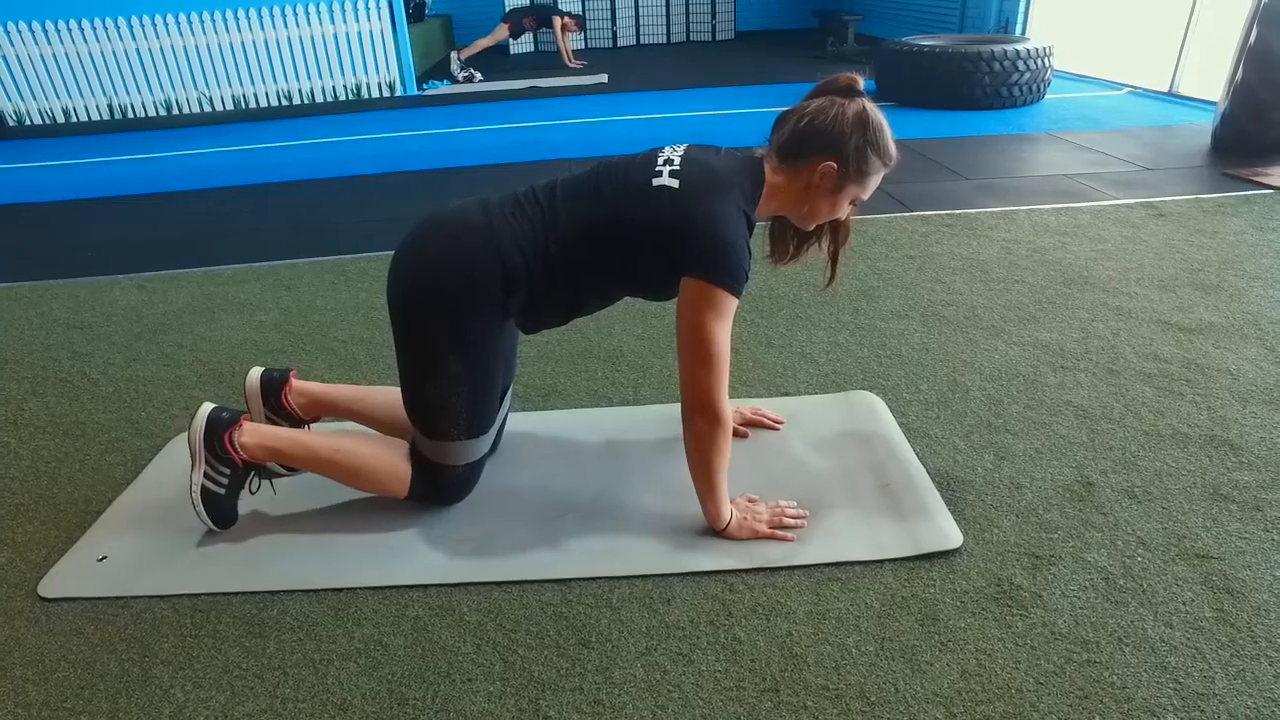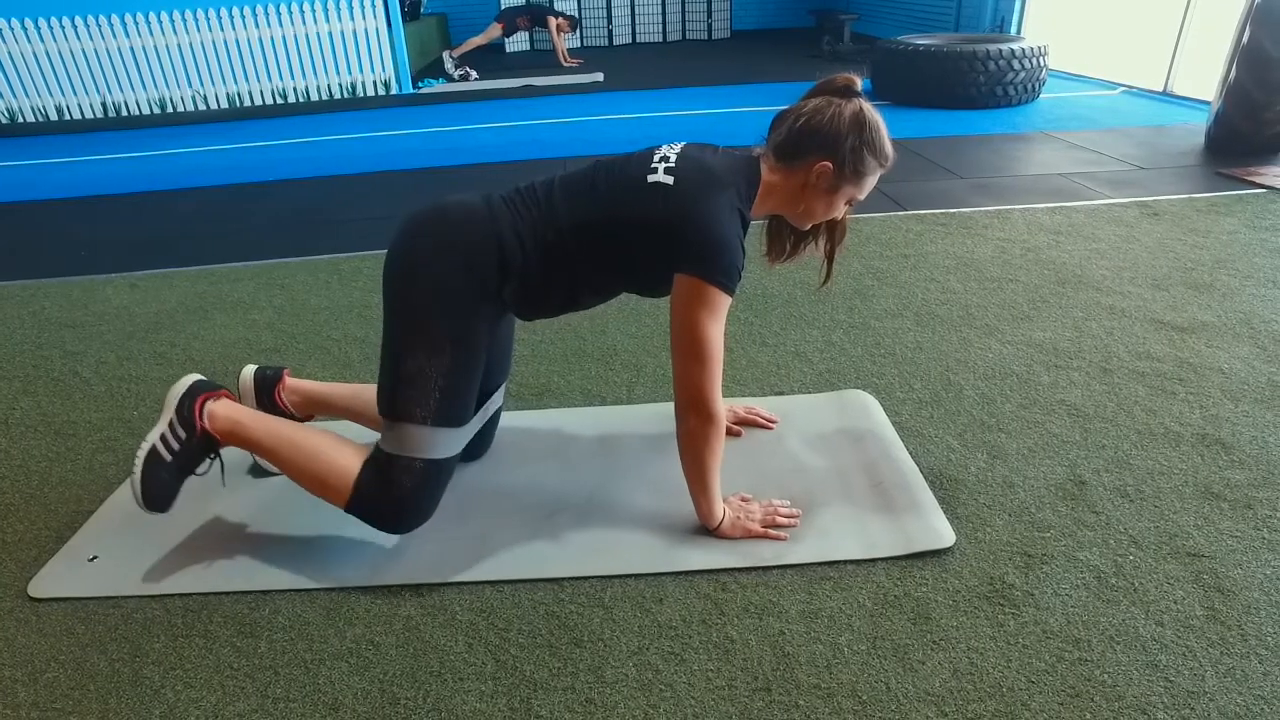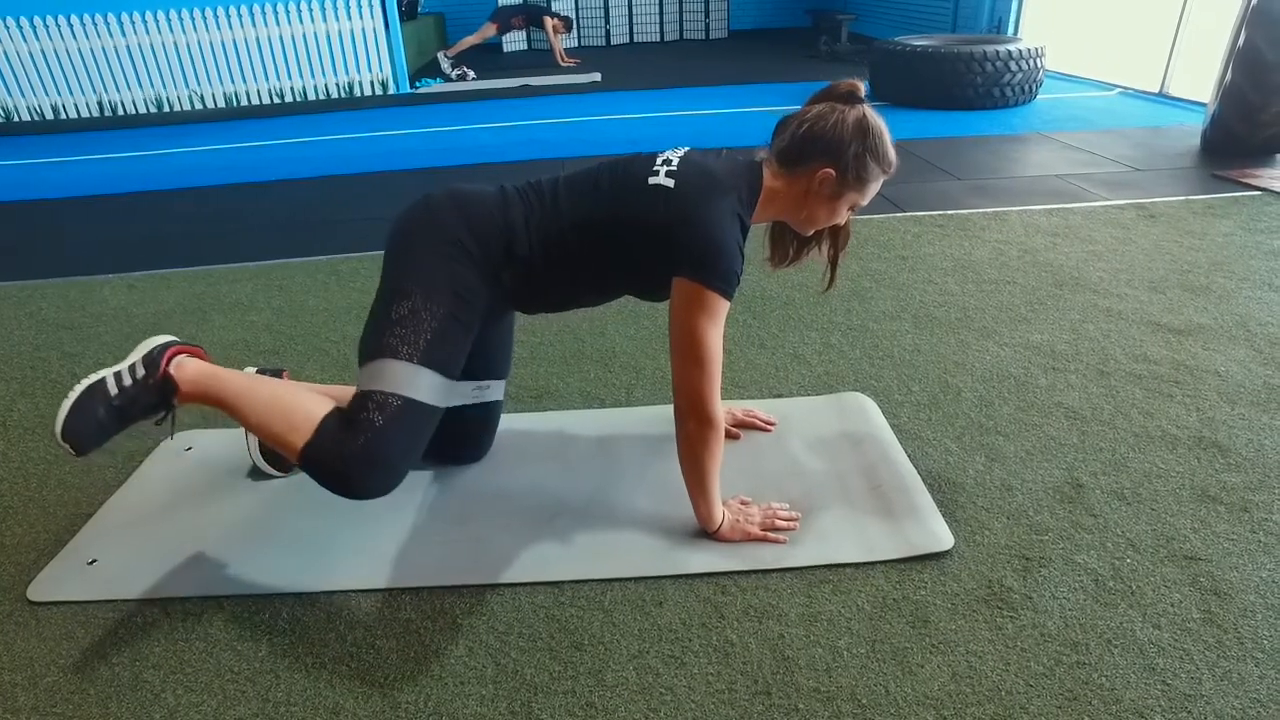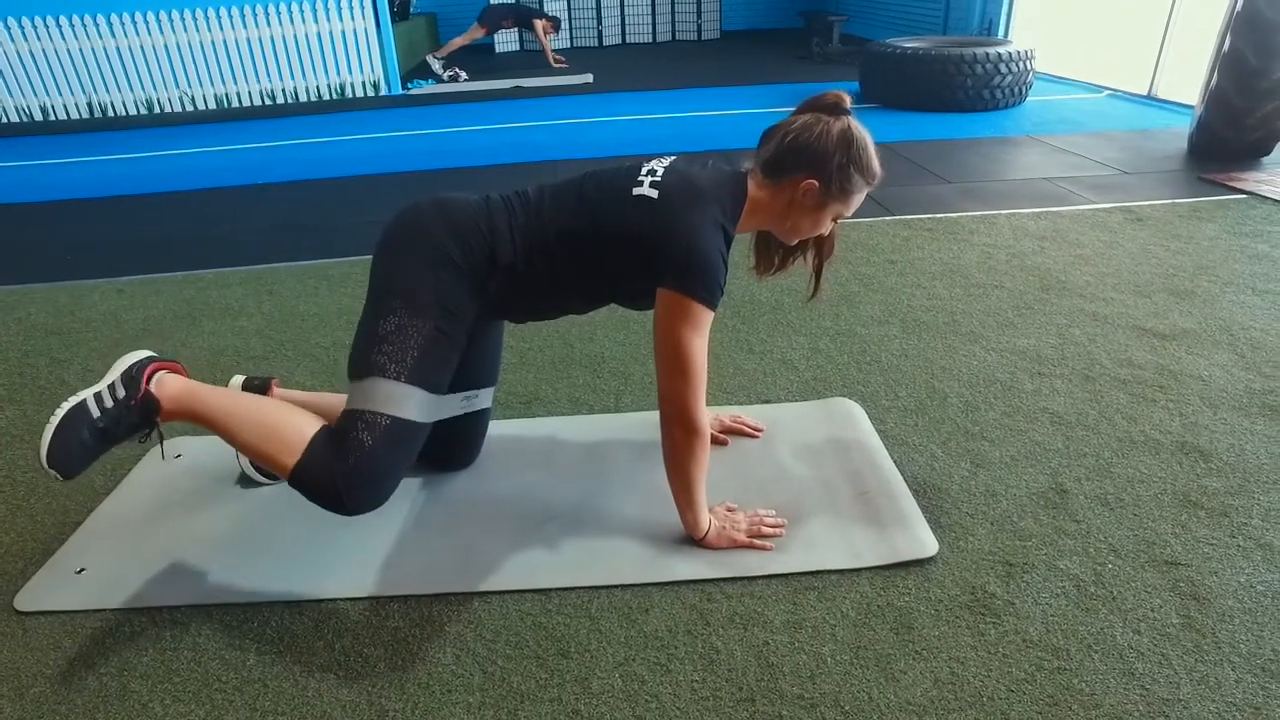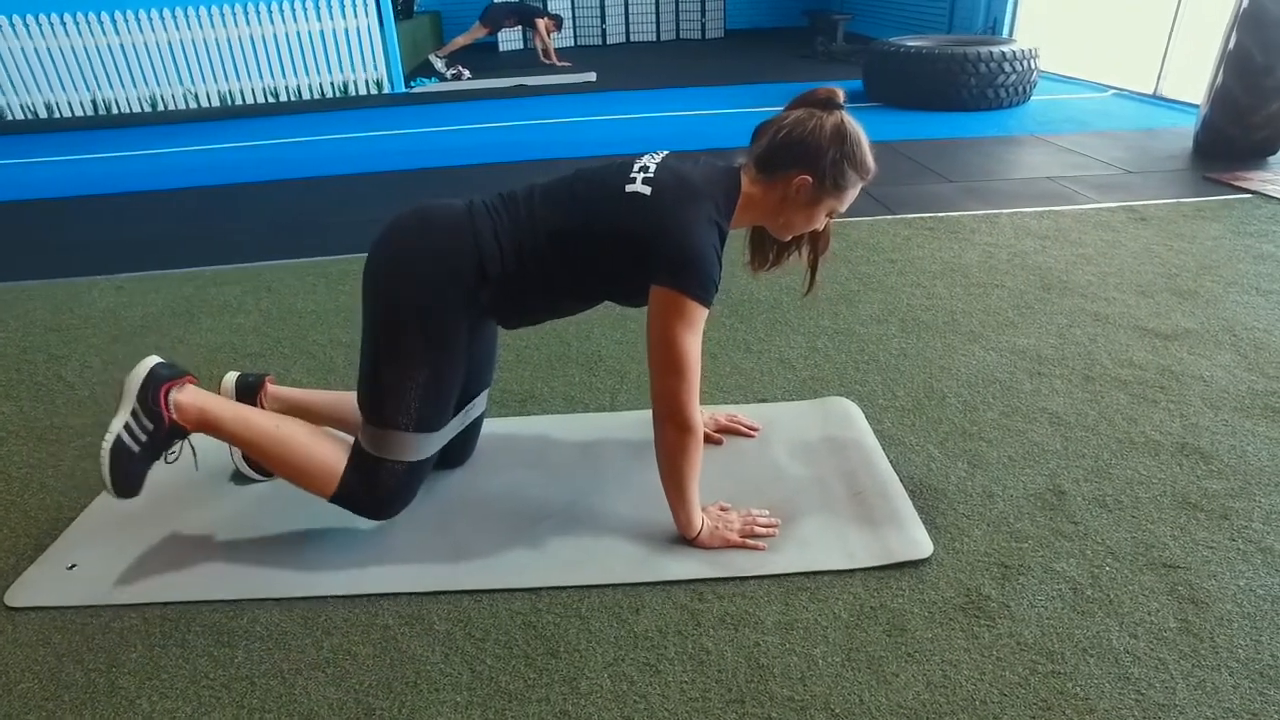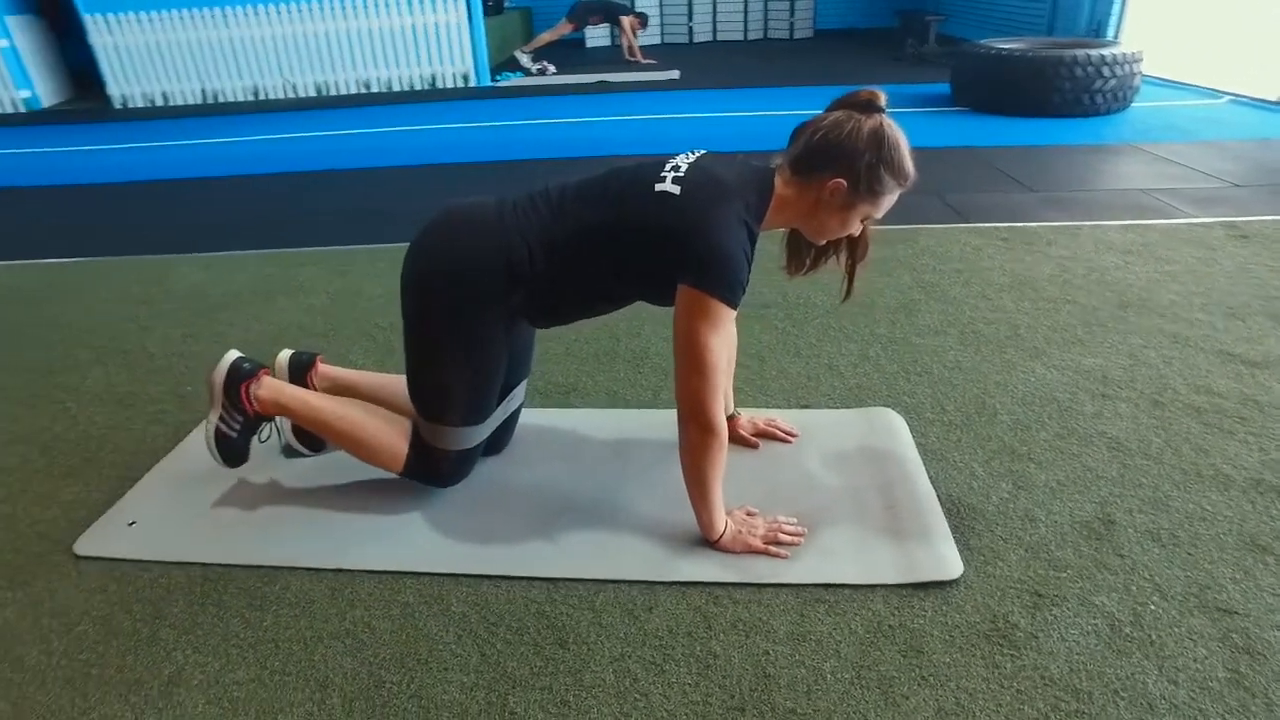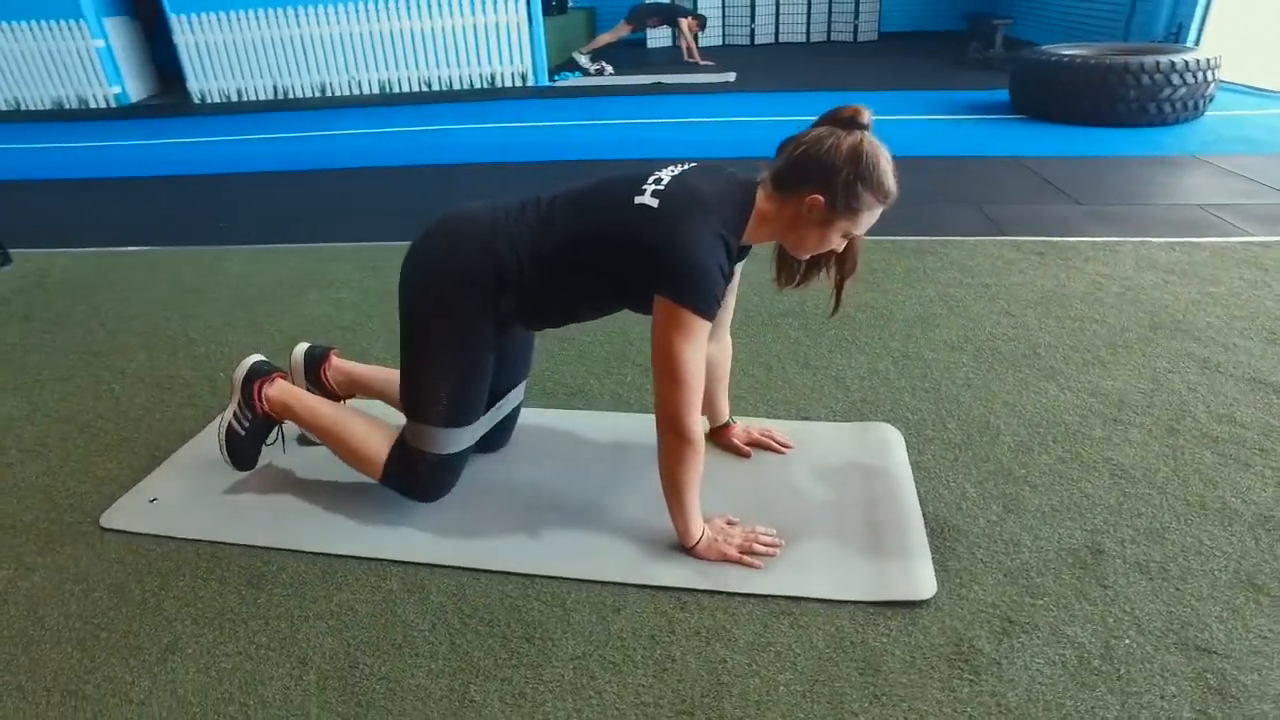
dt=0.4s
person 1, frame 1
left shoulder: (729, 172)
right shoulder: (719, 226)
right elbow: (702, 403)
left wrist: (718, 411)
right wrist: (721, 515)
left hip: (463, 253)
right hip: (457, 282)
left knee: (471, 432)
right knee: (447, 476)
left ankle: (290, 396)
right ankle: (244, 440)
person 1, frame 2
left shoulder: (726, 171)
right shoulder: (715, 224)
right elbow: (696, 402)
left wrist: (711, 410)
right wrist: (715, 513)
left hip: (465, 251)
right hip: (456, 272)
left knee: (470, 437)
right knee: (400, 498)
left ankle: (284, 394)
right ankle: (213, 416)
person 1, frame 3
left shoulder: (730, 176)
right shoulder: (714, 228)
right elbow: (695, 404)
left wrist: (709, 413)
right wrist: (714, 515)
left hip: (474, 244)
right hip: (456, 252)
left knee: (465, 441)
right knee: (364, 460)
left ankle: (279, 391)
right ankle: (179, 374)
person 1, frame 4
left shoulder: (715, 187)
right shoulder: (699, 238)
right elbow: (679, 412)
left wrist: (697, 419)
right wrist: (699, 522)
left hip: (463, 257)
right hip: (441, 263)
left knee: (453, 449)
right knee: (355, 477)
left ankle: (269, 398)
right ankle: (158, 390)
person 1, frame 5
left shoulder: (706, 183)
right shoulder: (692, 234)
right elbow: (672, 412)
left wrist: (693, 420)
right wrist: (693, 523)
left hip: (452, 257)
right hip: (431, 277)
left knee: (451, 446)
right knee: (379, 487)
left ankle: (259, 397)
right ankle: (179, 402)
person 1, frame 6
left shoulder: (744, 183)
right shoulder: (719, 233)
left elbow: (716, 325)
right elbow: (697, 414)
left wrist: (731, 418)
right wrist: (717, 526)
left hip: (492, 258)
right hip: (465, 275)
left knee: (489, 432)
right knee: (442, 460)
left ankle: (313, 377)
right ankle: (260, 393)
person 1, frame 7
left shoulder: (734, 201)
right shoulder: (695, 244)
left elbow: (714, 335)
right elbow: (677, 421)
left wrist: (724, 423)
right wrist: (693, 533)
left hip: (496, 270)
right hip: (459, 278)
left knee: (488, 432)
right knee: (427, 474)
left ankle: (327, 371)
right ankle: (273, 394)
